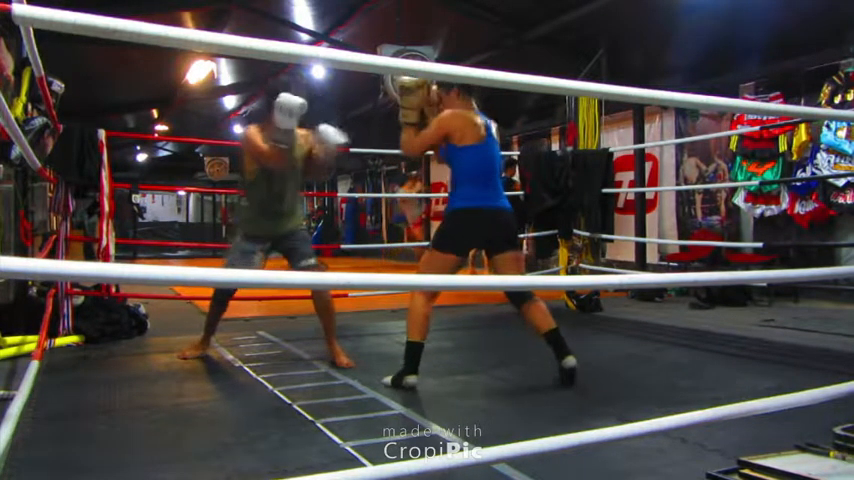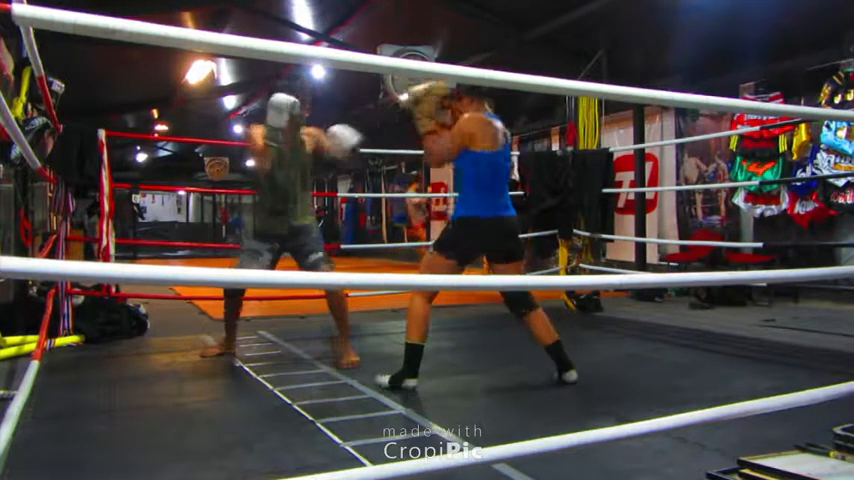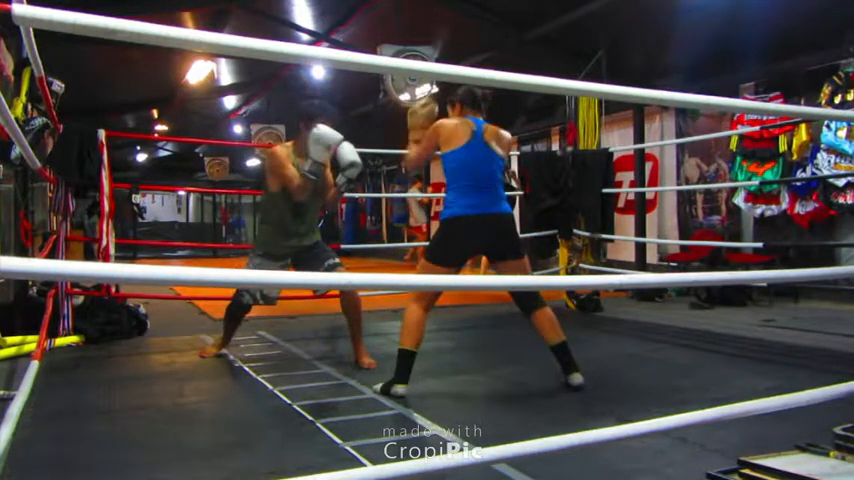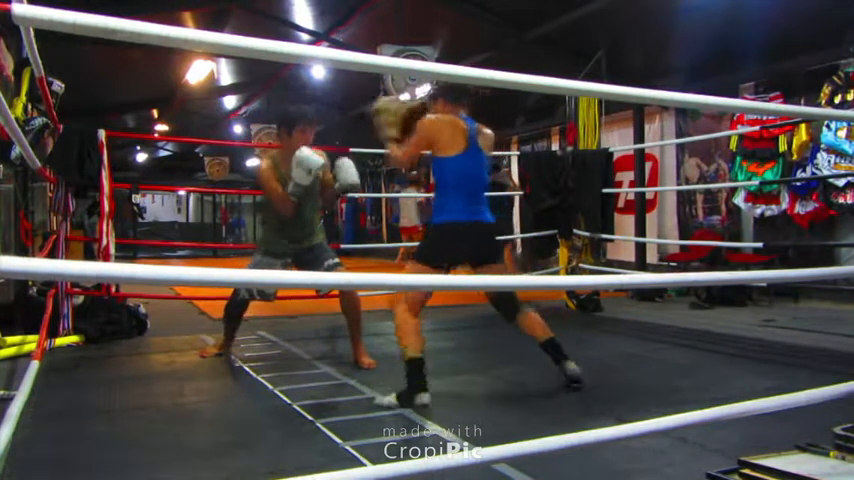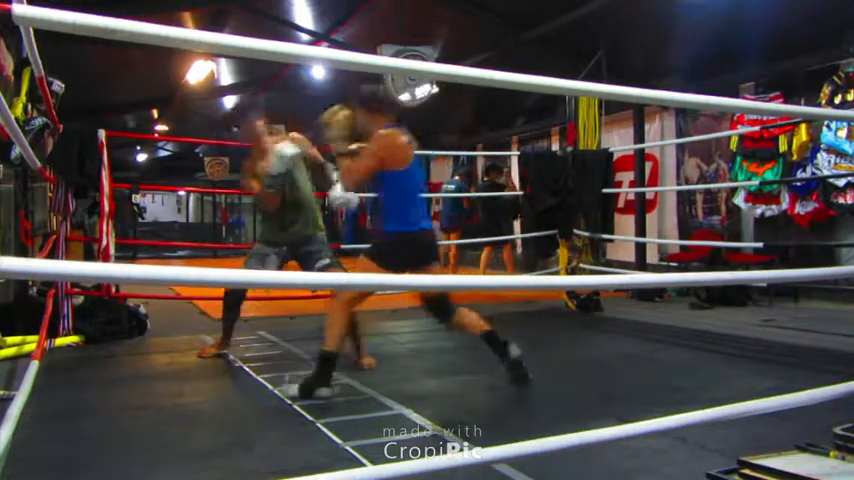
dt=0.3s
person 1, frame 1
left shoulder: (451, 119)
right shoulder: (489, 124)
left elbow: (410, 150)
left wrist: (409, 111)
right wrist: (429, 114)
left hip: (464, 218)
right hip: (500, 217)
left knee: (422, 293)
right knee: (522, 293)
left ankle: (409, 371)
right ankle: (564, 356)
person 1, frame 2
left shoulder: (470, 122)
right shoulder: (499, 127)
left elbow: (435, 159)
left wrist: (425, 119)
right wrist: (441, 120)
left hip: (470, 225)
right hip: (503, 224)
left knee: (420, 296)
right knee: (521, 301)
left ankle: (407, 374)
right ankle: (565, 368)
person 1, frame 3
left shoulder: (444, 128)
right shoulder: (502, 136)
left elbow: (411, 163)
left hip: (459, 225)
right hip: (500, 223)
left knee: (418, 302)
right knee: (531, 300)
left ankle: (399, 380)
right ankle: (571, 370)
person 1, frame 4
left shoulder: (435, 123)
right shoulder: (486, 134)
left elbow: (401, 162)
left hip: (447, 231)
right hip: (482, 229)
left knee: (404, 306)
right knee: (510, 305)
left ankle: (416, 388)
right ankle: (565, 364)
person 1, frame 5
left shoulder: (386, 139)
right shoulder: (399, 137)
left elbow: (352, 180)
left wrist: (343, 154)
right wrist: (353, 151)
left hip: (400, 238)
right hip: (418, 234)
left knee: (342, 301)
right knee: (442, 306)
left ankle: (320, 380)
right ankle: (507, 352)
person 2, frame 1
left shoulder: (303, 138)
right shoulder: (252, 134)
left elbow: (319, 175)
right elbow: (276, 162)
left wrist: (329, 155)
right wrist: (285, 127)
left hip: (290, 227)
right hip: (255, 227)
right knee: (226, 287)
left ankle: (334, 347)
right ankle: (204, 341)
person 2, frame 2
left shoulder: (311, 135)
right shoulder: (260, 132)
left elbow: (336, 154)
right elbow: (264, 164)
left wrist: (346, 145)
right wrist: (276, 127)
left hip: (301, 224)
right hip: (267, 226)
right knee: (234, 283)
left ankle: (345, 344)
right ankle: (229, 341)
person 2, frame 3
left shoulder: (323, 153)
right shoulder: (279, 154)
left elbow: (329, 202)
right elbow: (299, 193)
left wrist: (347, 177)
right wrist: (317, 161)
left hip: (309, 241)
right hip: (273, 245)
right knee: (242, 299)
left ankle: (359, 349)
right ankle: (223, 341)
person 2, frame 4
left shoulder: (317, 158)
right shoulder: (268, 167)
left elbow: (327, 195)
right elbow: (285, 210)
left wrist: (342, 185)
right wrist: (298, 181)
left hip: (312, 241)
right hip: (276, 244)
right knee: (240, 296)
left ankle: (358, 349)
right ankle: (225, 342)
person 2, frame 5
left shoulder: (293, 141)
right shoulder: (248, 167)
left elbow: (322, 163)
right elbow: (270, 205)
left wrist: (337, 186)
right wrist: (276, 175)
left hip: (308, 231)
right hip: (273, 237)
right knee: (235, 288)
left ankle: (359, 350)
right ankle: (223, 341)
